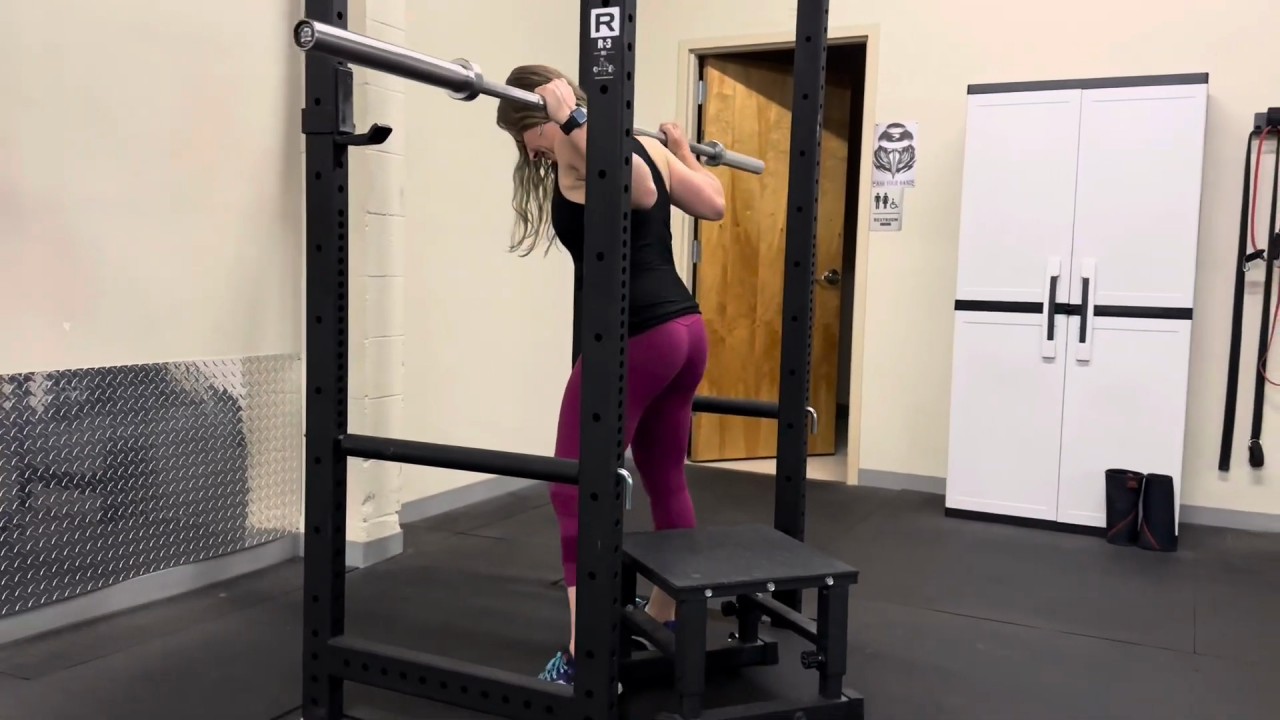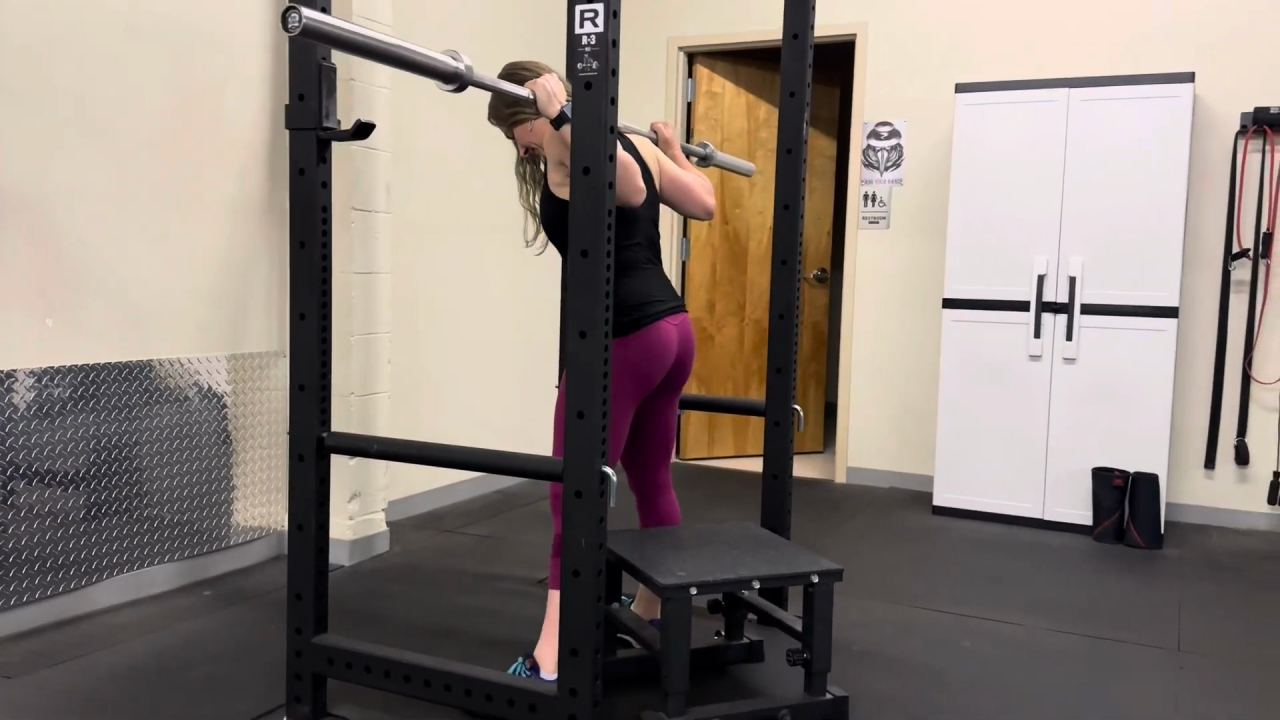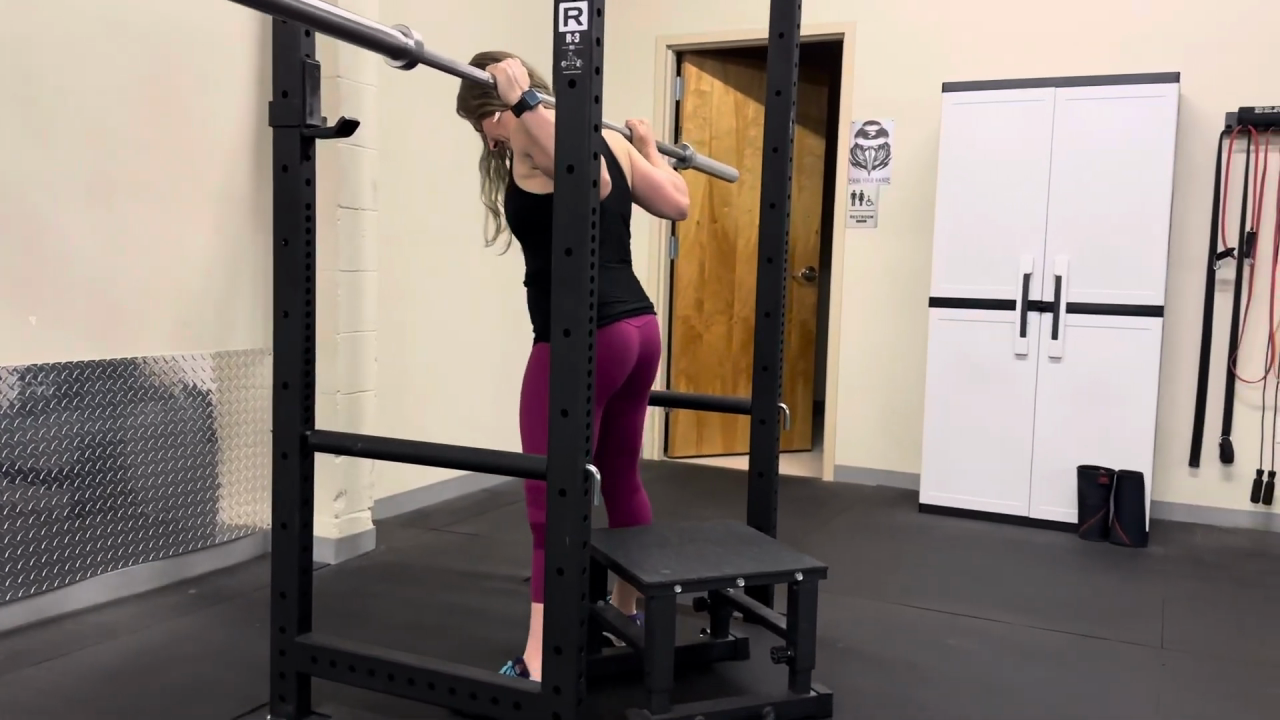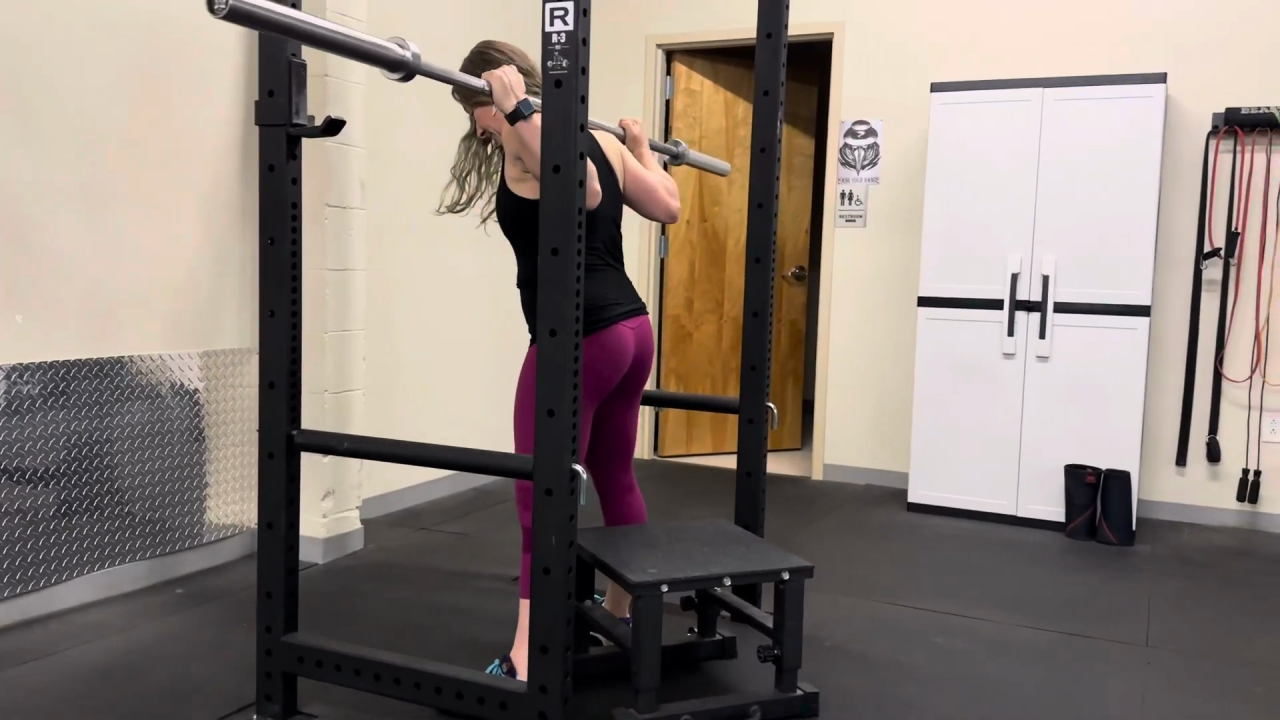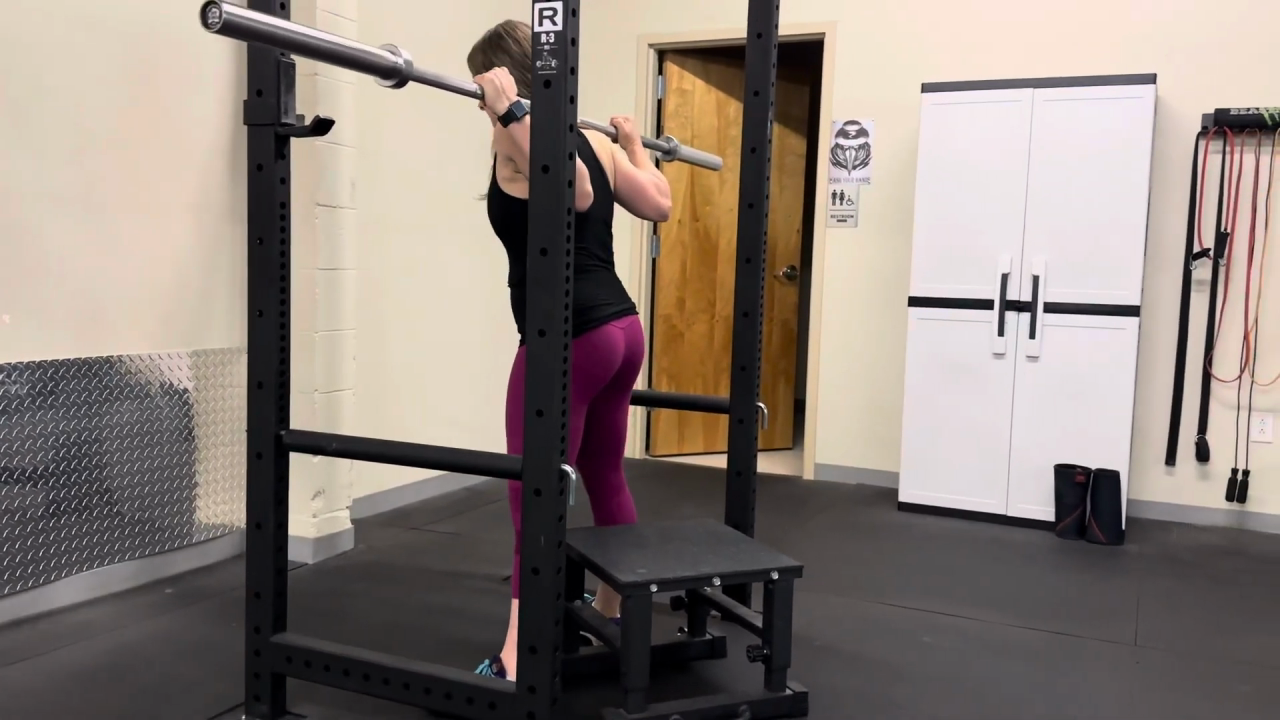
dt=0.3s
person 1, frame 1
left shoulder: (580, 150)
right shoulder: (644, 144)
left elbow: (633, 187)
right elbow: (713, 203)
left wrist: (571, 120)
right wrist: (682, 150)
left hip: (632, 340)
right hip: (684, 330)
left knee: (576, 492)
right knee: (666, 482)
right ankle: (667, 613)
person 1, frame 2
left shoulder: (569, 146)
right shoulder: (633, 141)
left elbow: (624, 185)
right elbow: (703, 203)
left wrist: (561, 116)
right wrist: (673, 149)
left hip: (619, 342)
right hip: (671, 331)
right knee: (651, 481)
left ankle: (551, 661)
right ankle: (653, 612)
person 1, frame 3
left shoulder: (531, 139)
right shoulder: (609, 139)
left elbow: (588, 179)
right elbow: (677, 202)
left wrist: (523, 101)
right wrist: (648, 147)
left hip: (582, 342)
right hip: (639, 331)
left knee: (551, 503)
right knee: (622, 483)
left ankle: (539, 665)
right ankle: (630, 608)
person 1, frame 4
left shoulder: (528, 141)
right shoulder: (601, 140)
left elbow: (582, 188)
right elbow: (668, 205)
left wrist: (517, 111)
right wrist: (641, 147)
left hip: (578, 343)
right hip: (632, 331)
left knee: (542, 499)
right knee: (617, 483)
left ankle: (526, 662)
right ankle: (622, 611)
person 1, frame 5
left shoulder: (518, 140)
right shoulder: (591, 139)
left elbow: (575, 193)
right elbow: (659, 204)
left wrist: (510, 111)
right wrist: (633, 144)
left hip: (567, 344)
right hip: (622, 331)
right knee: (607, 482)
left ankle: (517, 661)
right ankle: (612, 609)
